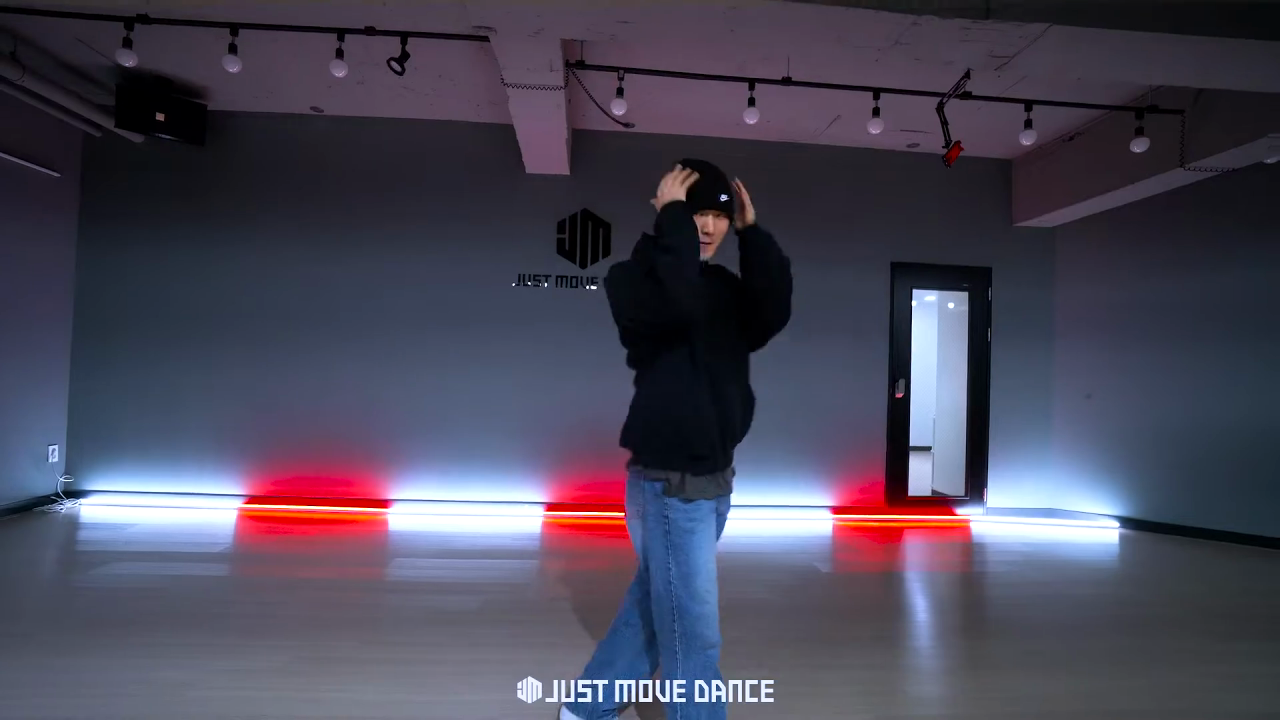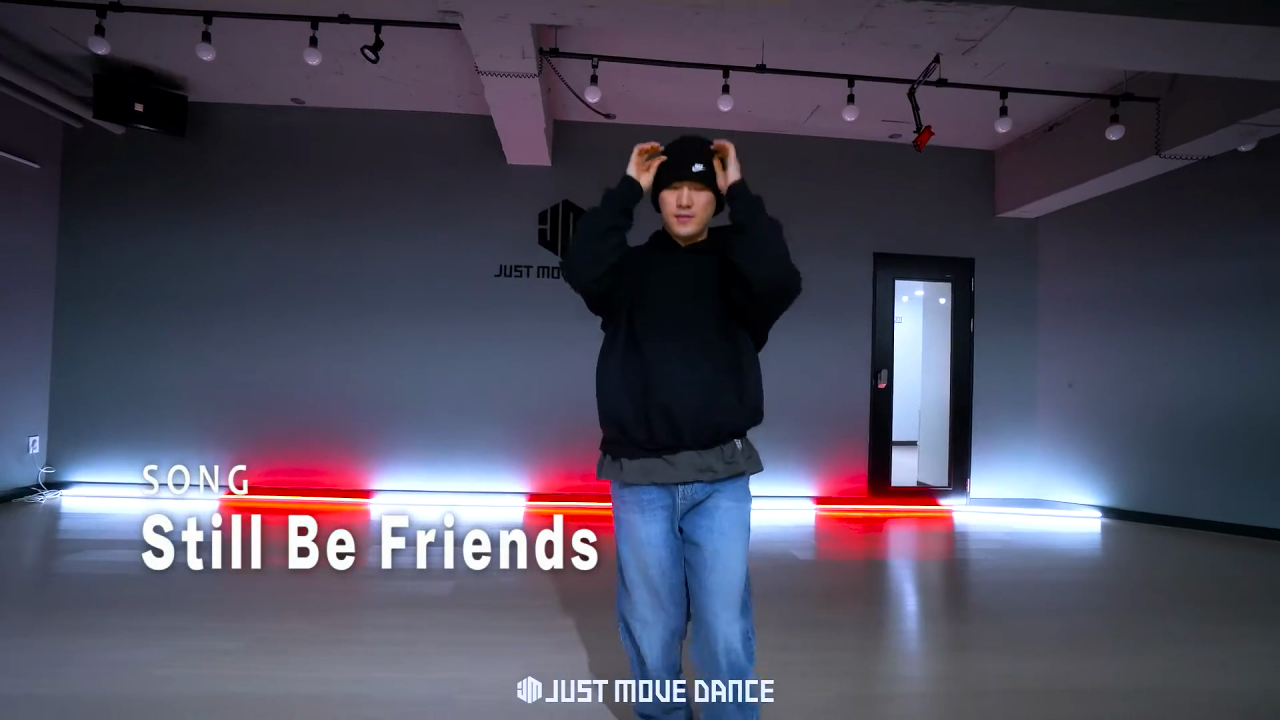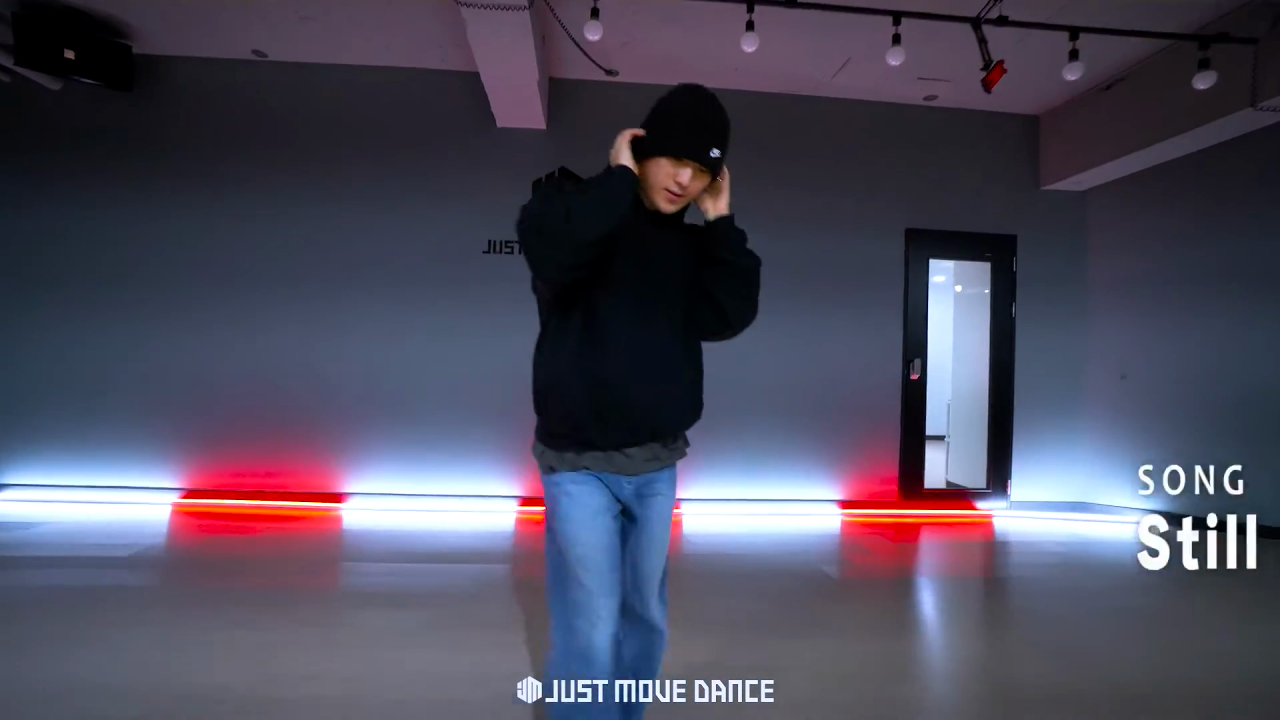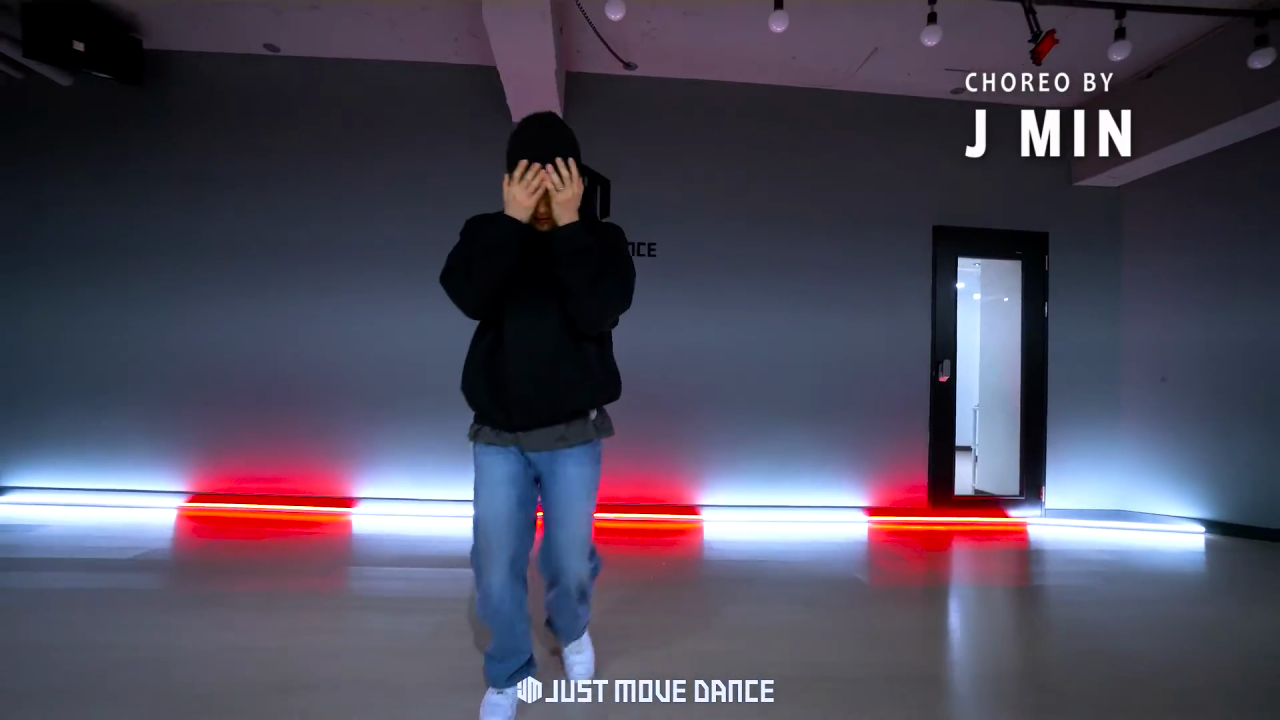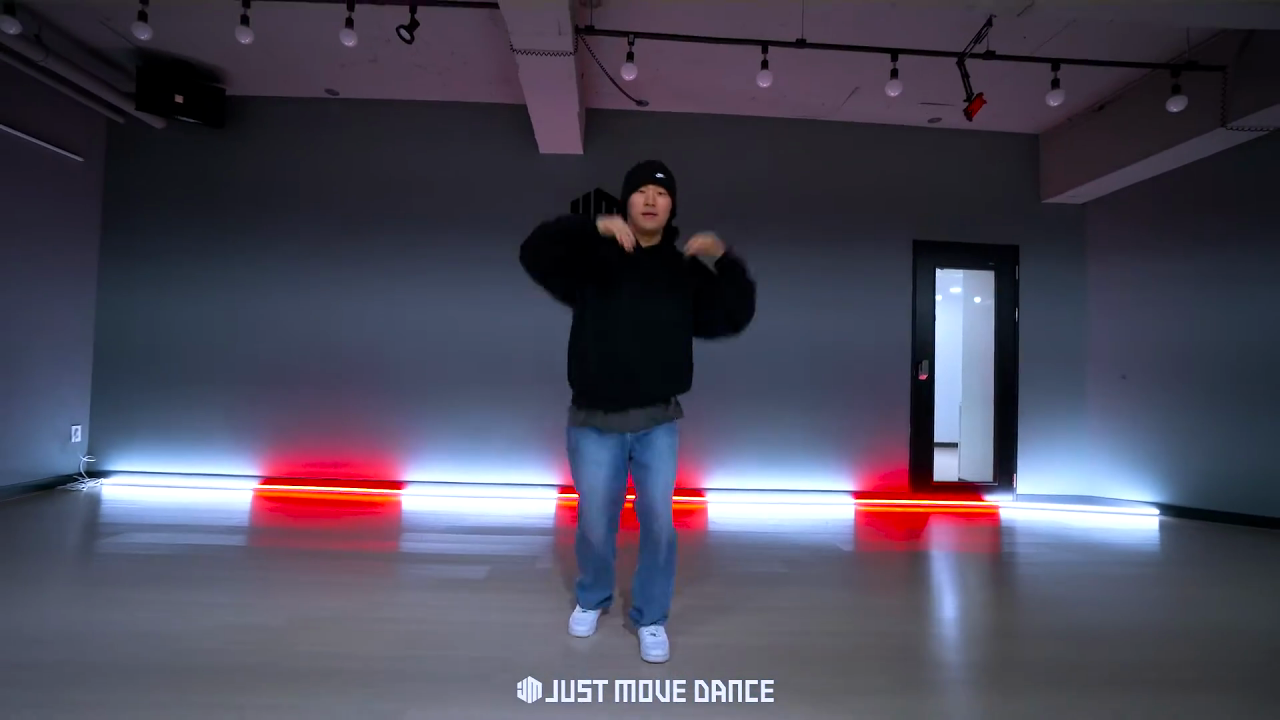
dt=1s
person 1, frame 1
left shoulder: (722, 286)
right shoulder: (633, 279)
left elbow: (772, 314)
right elbow: (677, 303)
left wrist: (754, 231)
right wrist: (672, 215)
left hip: (711, 481)
right hip: (671, 485)
left knee: (650, 610)
right knee: (695, 635)
person 1, frame 2
left shoulder: (735, 266)
right shoulder: (630, 268)
left elbow: (776, 283)
right elbow: (582, 268)
left wrist: (740, 190)
right wrist: (629, 187)
left hip: (720, 477)
right hip: (640, 478)
left knee: (726, 634)
right knee: (652, 631)
person 1, frame 3
left shoulder: (694, 246)
right shoulder: (574, 210)
left elbow: (727, 318)
right elbow: (553, 256)
left wrist: (722, 219)
right wrist: (619, 178)
left hip: (656, 462)
right hip: (576, 461)
left knee: (644, 615)
right knee: (591, 630)
person 1, frame 4
left shoulder: (601, 241)
right shoulder: (486, 235)
left elbow: (595, 313)
right elbow: (469, 297)
left wrist: (571, 225)
right wrist: (510, 220)
left hip: (574, 436)
right hip: (498, 438)
left knee: (568, 563)
right knee: (497, 563)
left ankle: (571, 632)
person 1, frame 5
left shoulder: (687, 269)
right shoulder: (590, 257)
left elbow: (735, 317)
right elbow: (537, 254)
left wrist: (724, 261)
right wrist: (594, 228)
left hip: (656, 421)
right hip: (593, 420)
left knee: (659, 524)
right knee: (595, 525)
left ankle: (650, 617)
right ankle: (592, 599)
